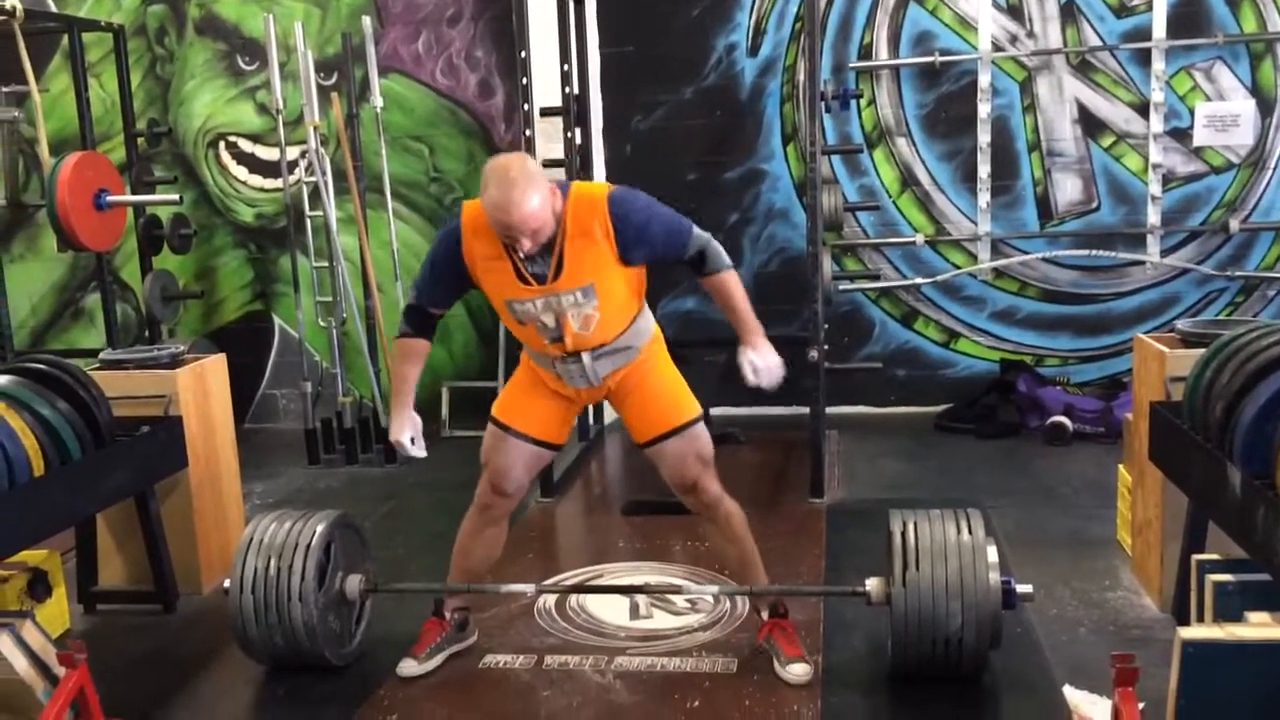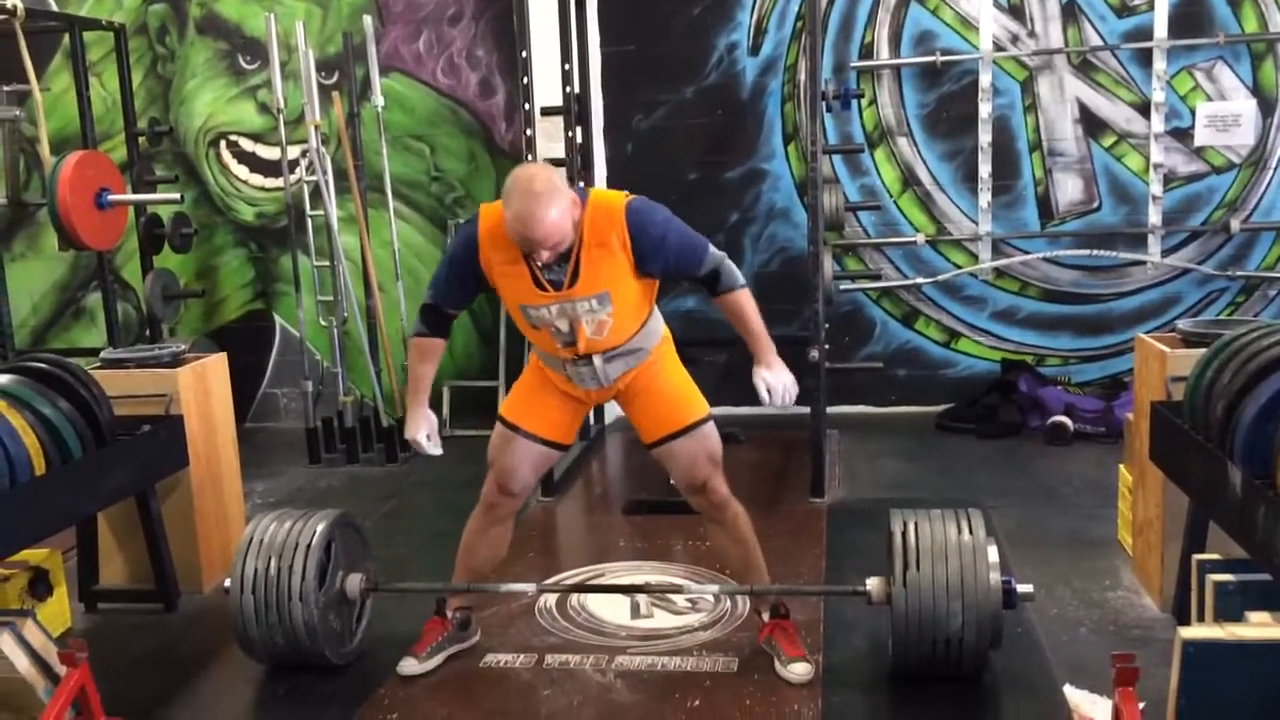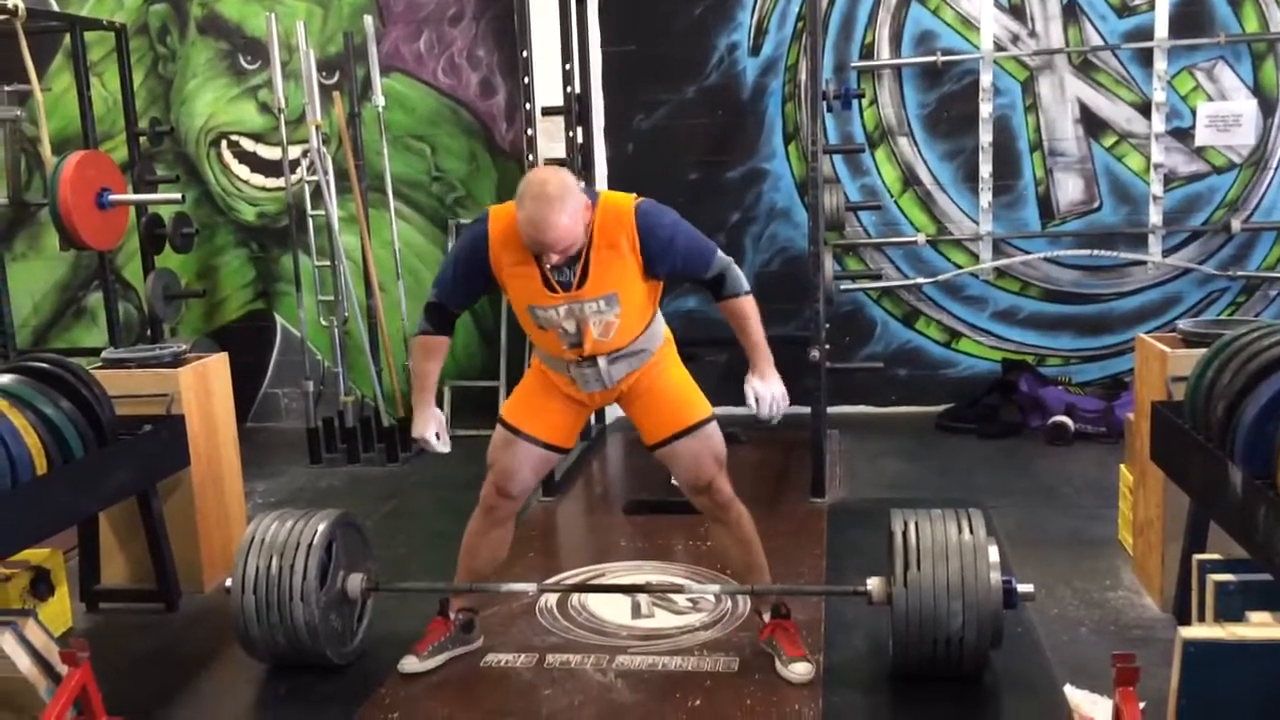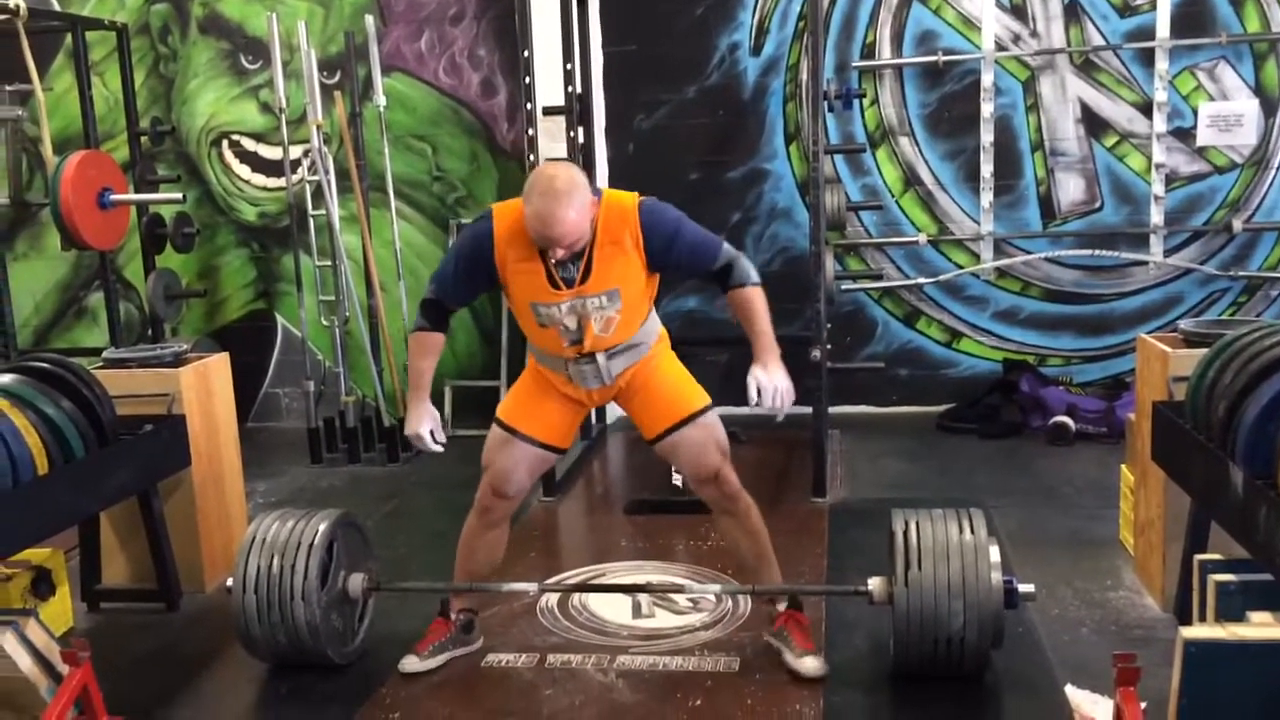
dt=0.1s
person 1, frame 1
left shoulder: (613, 211)
right shoulder: (464, 235)
left elbow: (702, 252)
right elbow: (419, 316)
left wrist: (753, 338)
right wrist: (402, 407)
left hip: (632, 358)
right hip: (545, 369)
left knee: (701, 489)
right knee: (495, 493)
left ankle: (772, 620)
right ankle: (451, 620)
person 1, frame 2
left shoulder: (630, 220)
right shoulder: (481, 237)
left elbow: (717, 271)
right elbow: (435, 314)
left wrist: (766, 357)
right wrist: (417, 405)
left hip: (641, 360)
right hip: (555, 370)
left knee: (709, 490)
right knee: (501, 492)
left ankle: (773, 621)
right ankle: (453, 619)
person 1, frame 3
left shoulder: (638, 223)
right shoulder: (489, 237)
left elbow: (721, 275)
right elbow: (440, 312)
left wrist: (762, 365)
right wrist: (424, 403)
left hip: (643, 362)
right hip: (556, 372)
left knee: (713, 490)
right knee: (500, 495)
left ankle: (774, 621)
right ankle: (457, 621)
person 1, frame 4
left shoulder: (639, 222)
right shoulder: (496, 233)
left elbow: (728, 268)
right elbow: (436, 307)
left wrist: (765, 355)
right wrist: (419, 399)
left hip: (641, 360)
right hip: (554, 373)
left knee: (719, 482)
right knee: (495, 494)
left ankle: (783, 615)
right ankle: (456, 622)
